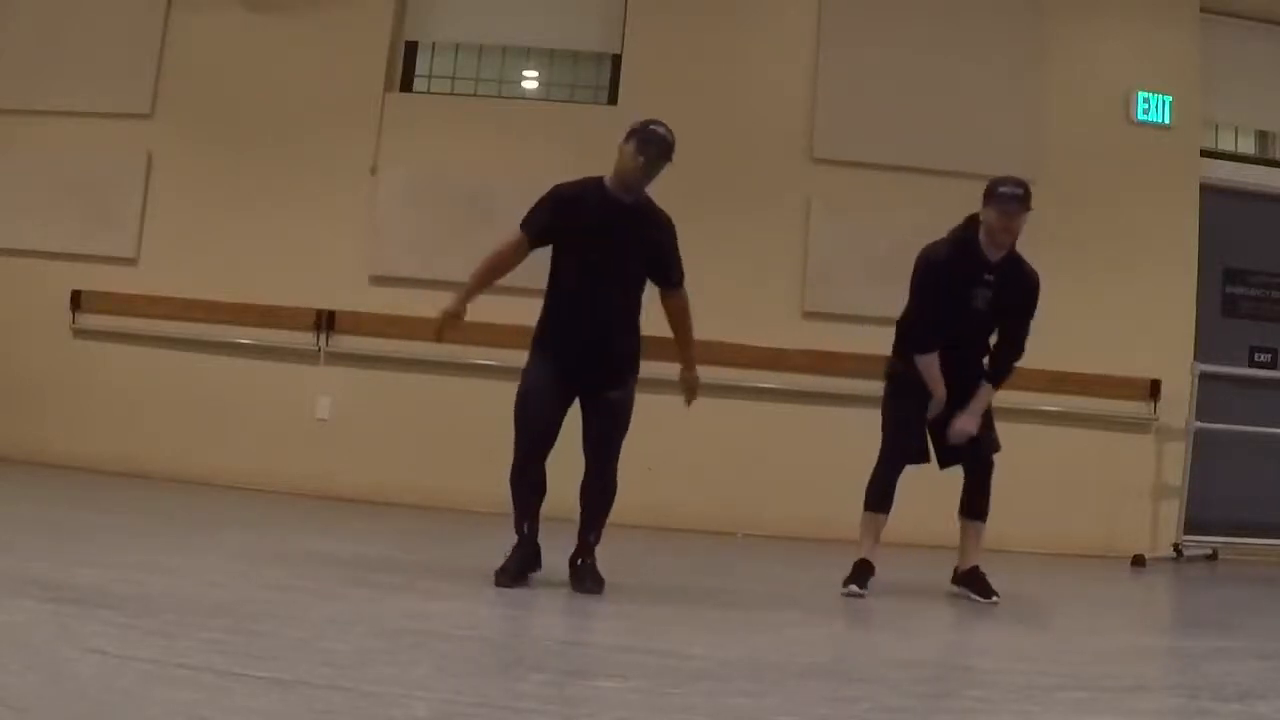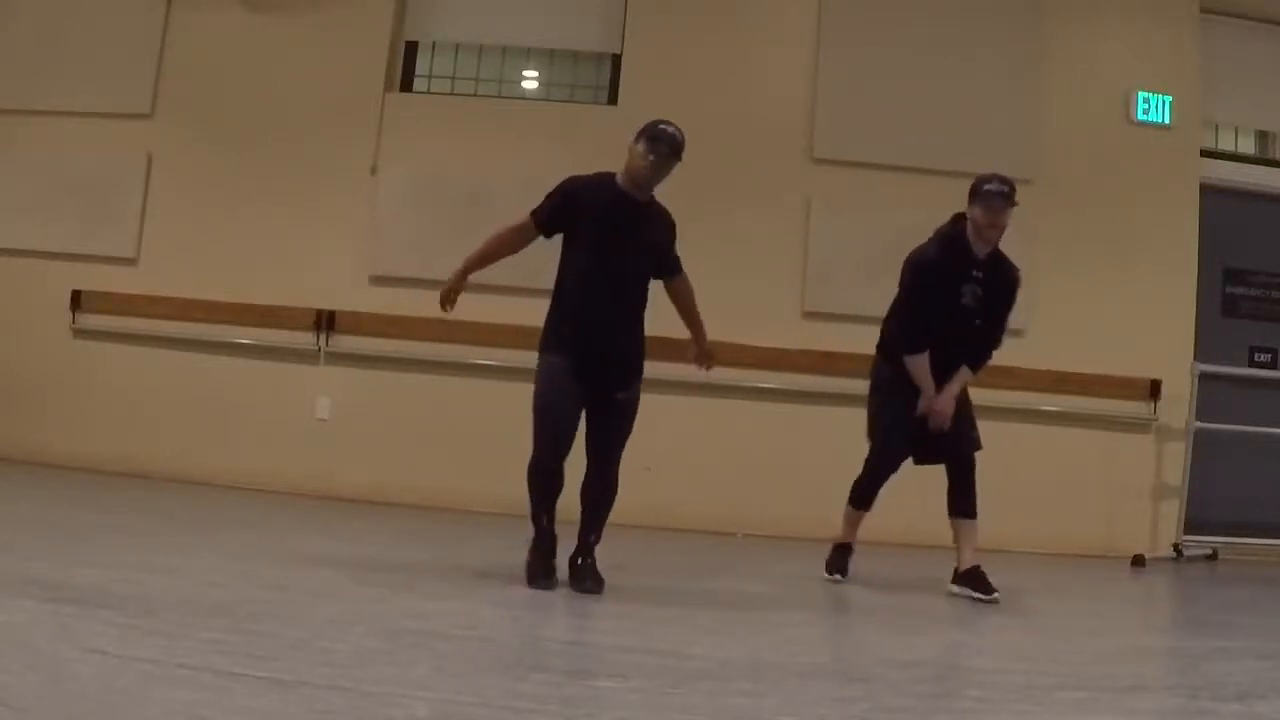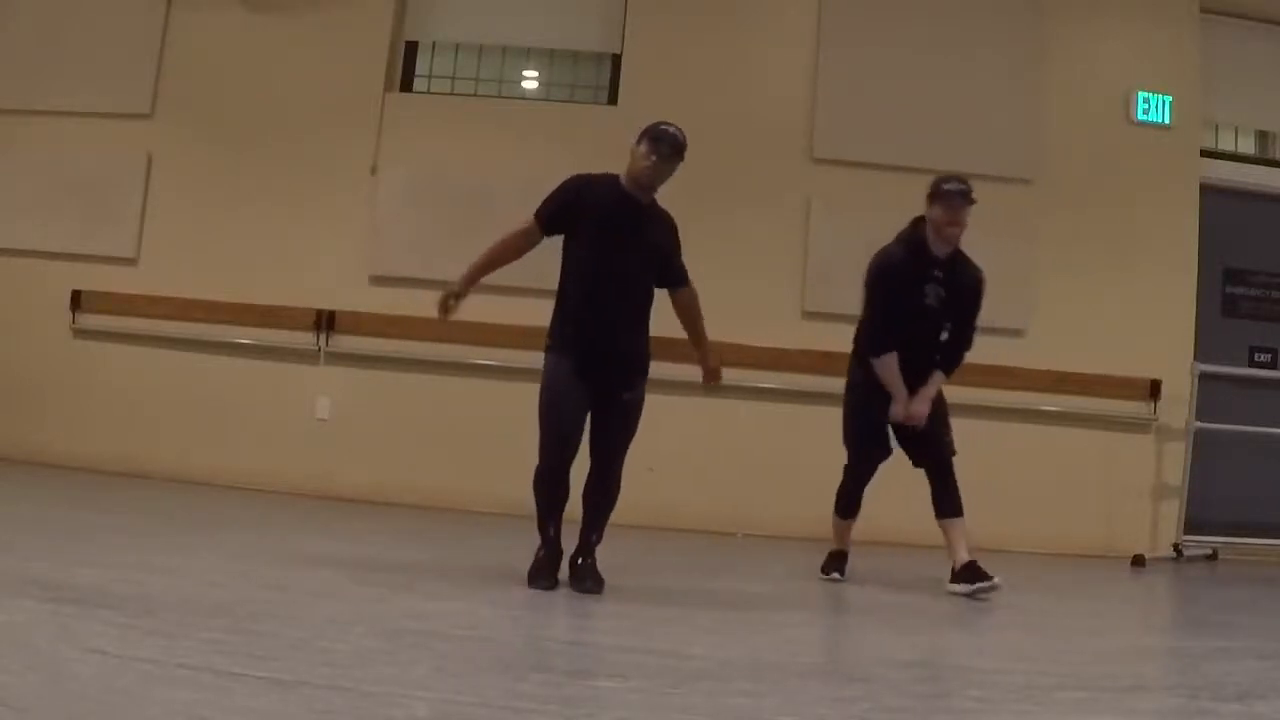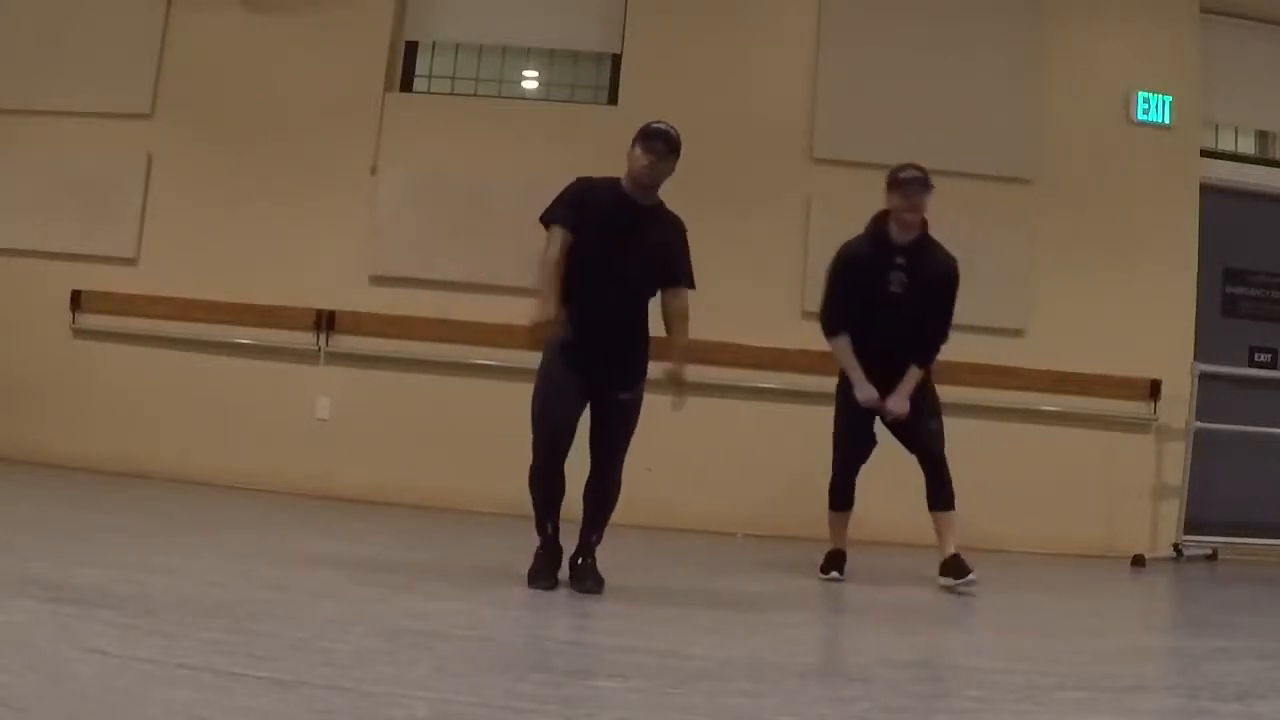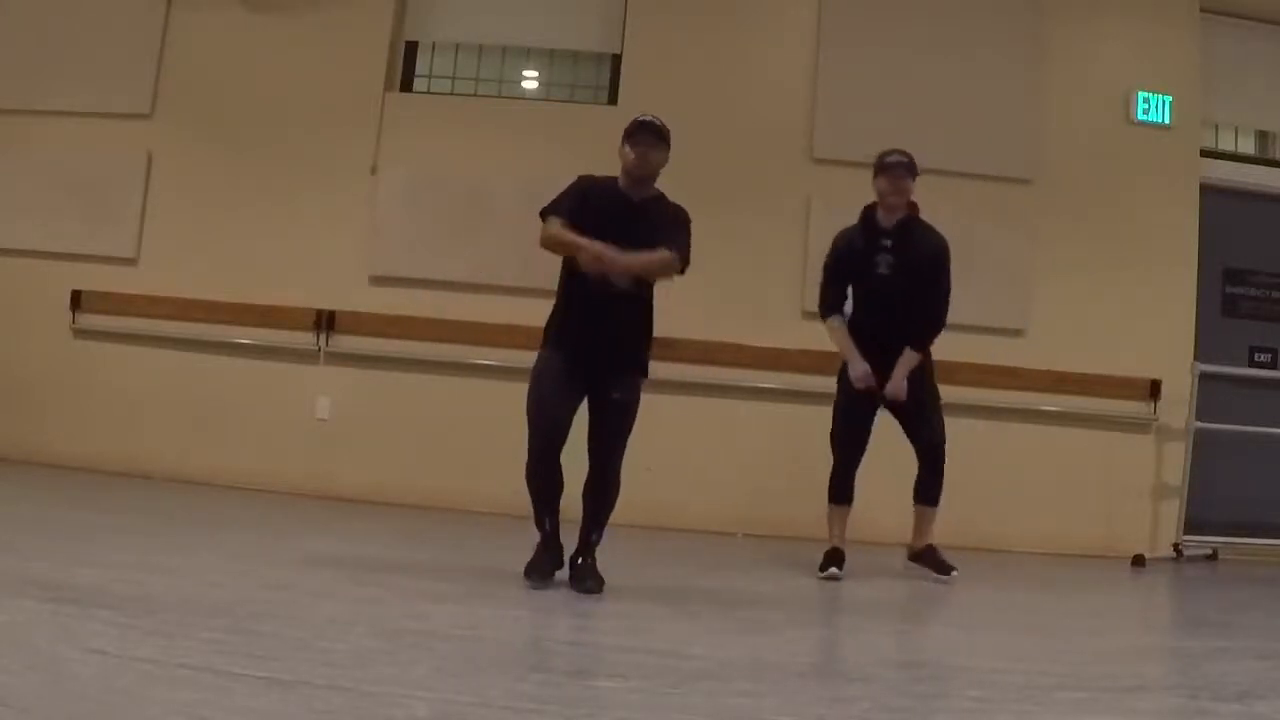
dt=0.2s
person 1, frame 1
left shoulder: (657, 226)
right shoulder: (571, 198)
left elbow: (673, 292)
right elbow: (517, 247)
left wrist: (688, 361)
right wrist: (464, 296)
left hip: (616, 364)
right hip: (554, 352)
left knee: (602, 464)
right knee: (528, 451)
left ankle: (585, 556)
right ankle: (525, 546)
person 1, frame 2
left shoulder: (660, 222)
right shoulder: (582, 193)
left elbow: (675, 279)
right elbow: (523, 231)
left wrist: (700, 337)
right wrist: (463, 272)
left hip: (623, 360)
right hip: (565, 349)
left knee: (605, 463)
right knee: (549, 449)
left ankle: (585, 555)
right ankle: (543, 542)
person 1, frame 3
left shoulder: (663, 227)
right shoulder: (583, 192)
left elbow: (681, 290)
right elbow: (526, 236)
left wrist: (704, 352)
right wrist: (467, 280)
left hip: (628, 362)
right hip: (570, 351)
left knee: (608, 464)
right knee: (556, 453)
left ankle: (585, 557)
right ankle: (547, 549)
person 1, frame 4
left shoulder: (669, 228)
right shoulder: (585, 194)
left elbow: (677, 295)
right elbow: (555, 244)
left wrist: (678, 358)
right wrist: (547, 298)
left hip: (625, 362)
right hip: (569, 350)
left knee: (608, 463)
right knee: (548, 448)
left ankle: (585, 556)
right ankle: (548, 546)
person 1, frame 5
left shoulder: (671, 218)
right shoulder: (587, 191)
left elbow: (668, 262)
right elbow: (550, 232)
left wrist: (622, 261)
right wrist: (592, 254)
left hip: (623, 357)
right hip: (565, 344)
left knee: (606, 461)
right knee: (543, 444)
left ankle: (586, 556)
right ankle: (548, 544)
person 2, frame 1
left shoulder: (1023, 280)
right shoulder: (939, 258)
left elbow: (1009, 350)
right elbow: (919, 333)
left wrist: (974, 409)
right wrist: (938, 393)
left hip: (967, 377)
right hip: (913, 369)
left knee: (981, 463)
right knee: (893, 457)
left ankle: (967, 568)
right ankle: (865, 561)
person 2, frame 2
left shoulder: (1005, 276)
right shoulder: (929, 259)
left elbow: (986, 342)
right elbow: (910, 334)
left wrist: (949, 393)
right wrist: (928, 392)
left hip: (949, 377)
right hip: (896, 370)
left knee: (963, 463)
right knee: (884, 459)
left ankle: (967, 569)
right ankle: (843, 544)
person 2, frame 3
left shoulder: (968, 277)
right shoulder: (891, 262)
left elbow: (958, 345)
right elbow: (875, 337)
left wrist: (923, 397)
right wrist: (898, 397)
left hip: (924, 382)
right hip: (870, 381)
left knee: (942, 466)
right knee: (861, 466)
left ankle: (963, 566)
right ankle: (838, 552)
person 2, frame 4
left shoulder: (941, 264)
right shoulder: (856, 253)
left elbow: (935, 336)
right elbow: (833, 323)
left wrist: (904, 391)
right wrist: (858, 381)
left hip: (911, 377)
right hip: (860, 375)
left knee: (934, 459)
right knee: (847, 461)
left ankle: (950, 556)
right ankle: (836, 551)
person 2, frame 5
left shoulder: (930, 244)
right shoulder: (850, 240)
left elbow: (933, 318)
right elbow: (829, 306)
left wrist: (902, 372)
right wrist: (853, 359)
left hip: (912, 366)
right hip: (860, 363)
left knee: (933, 450)
right knee: (846, 453)
left ankle: (923, 545)
right ankle: (836, 549)
